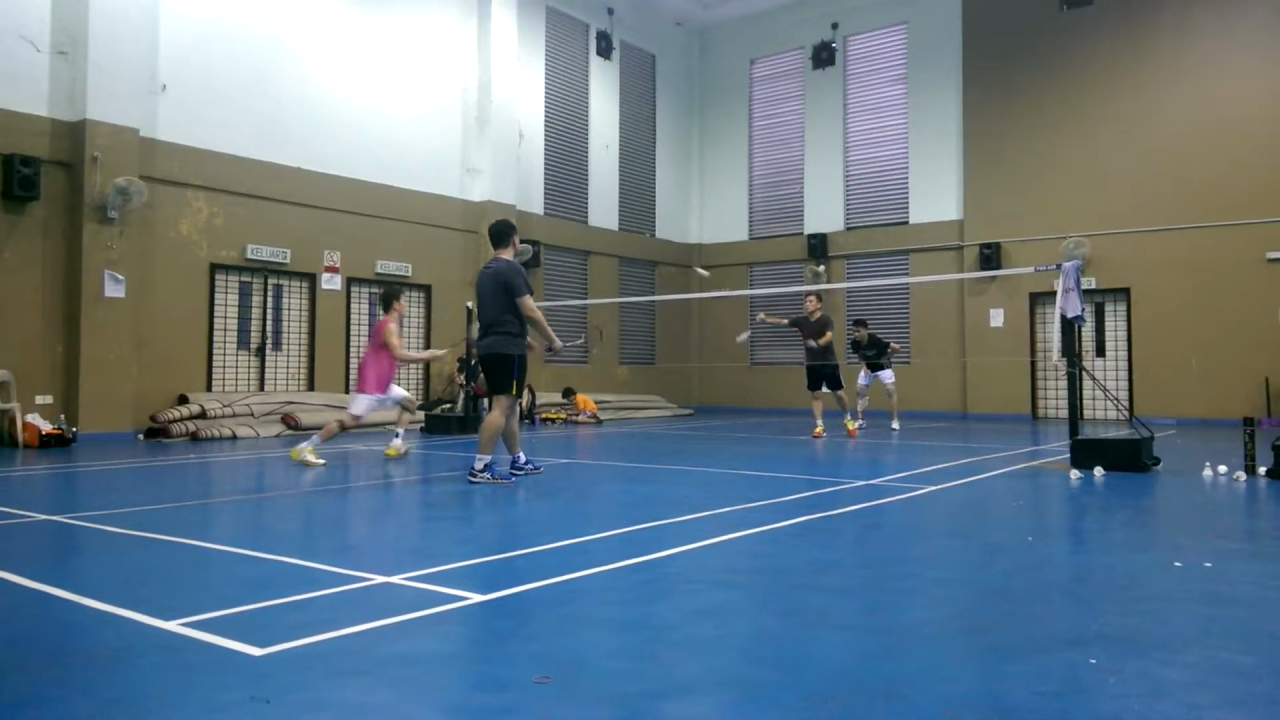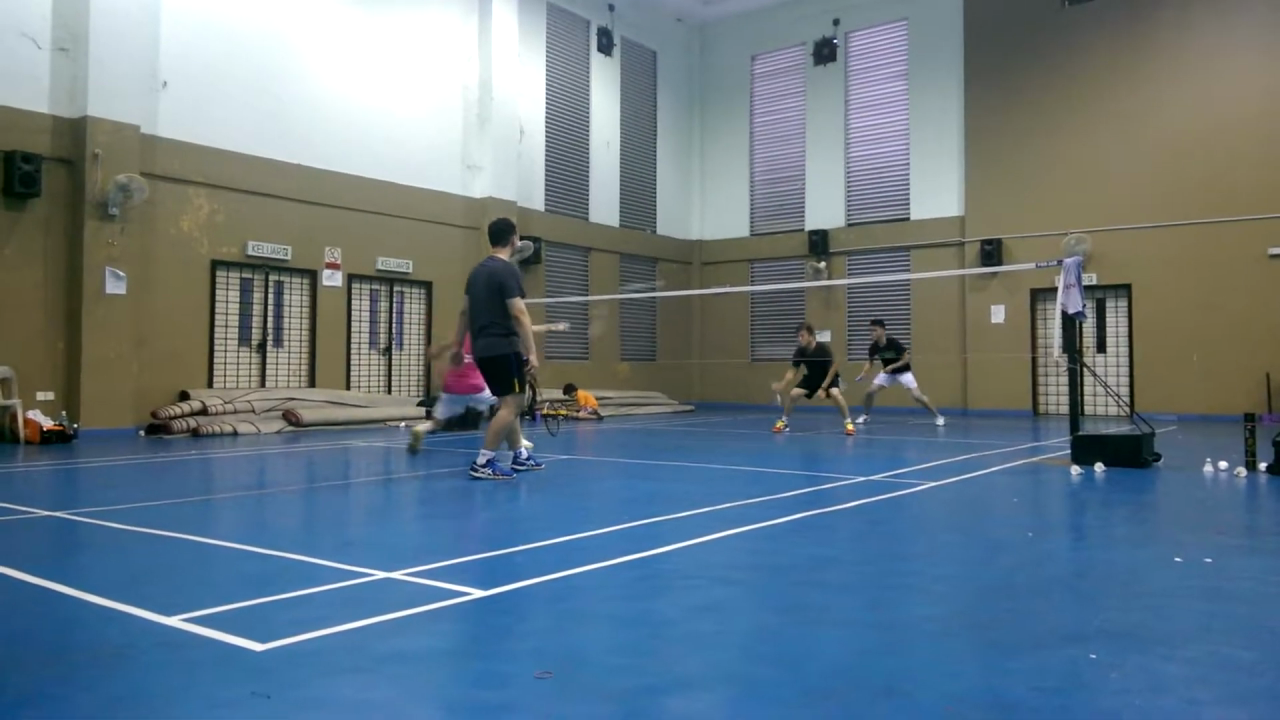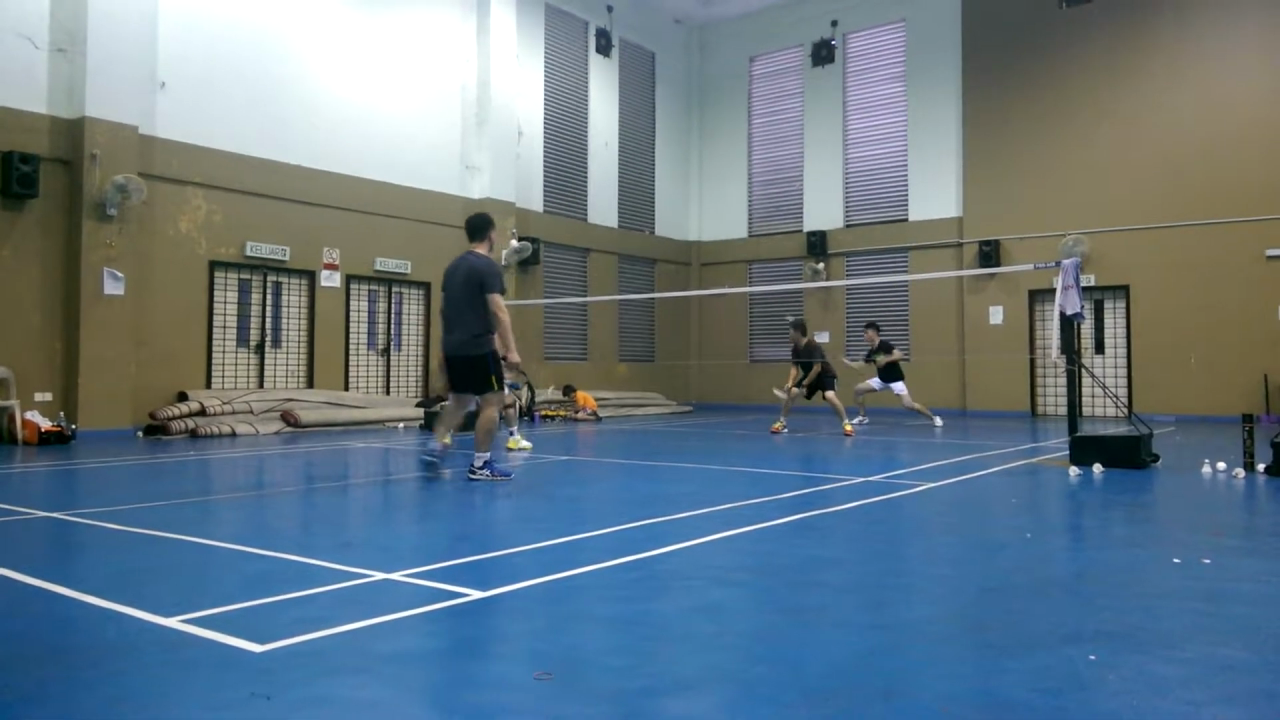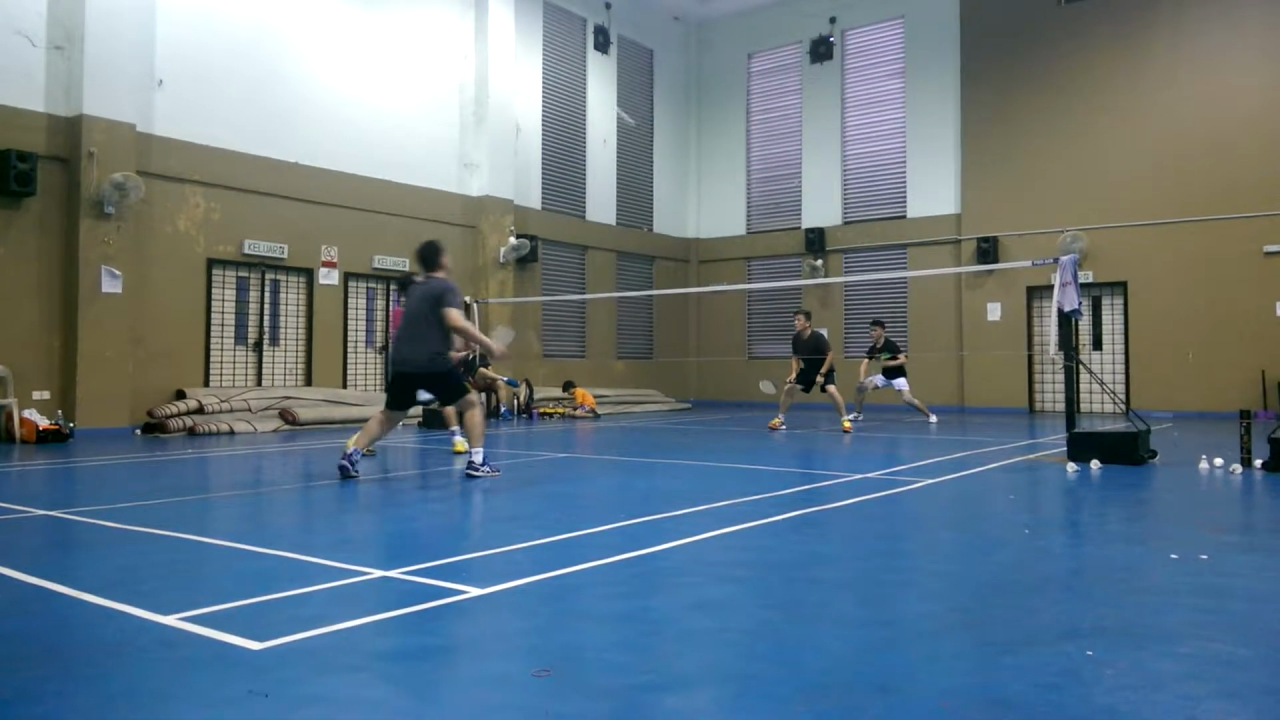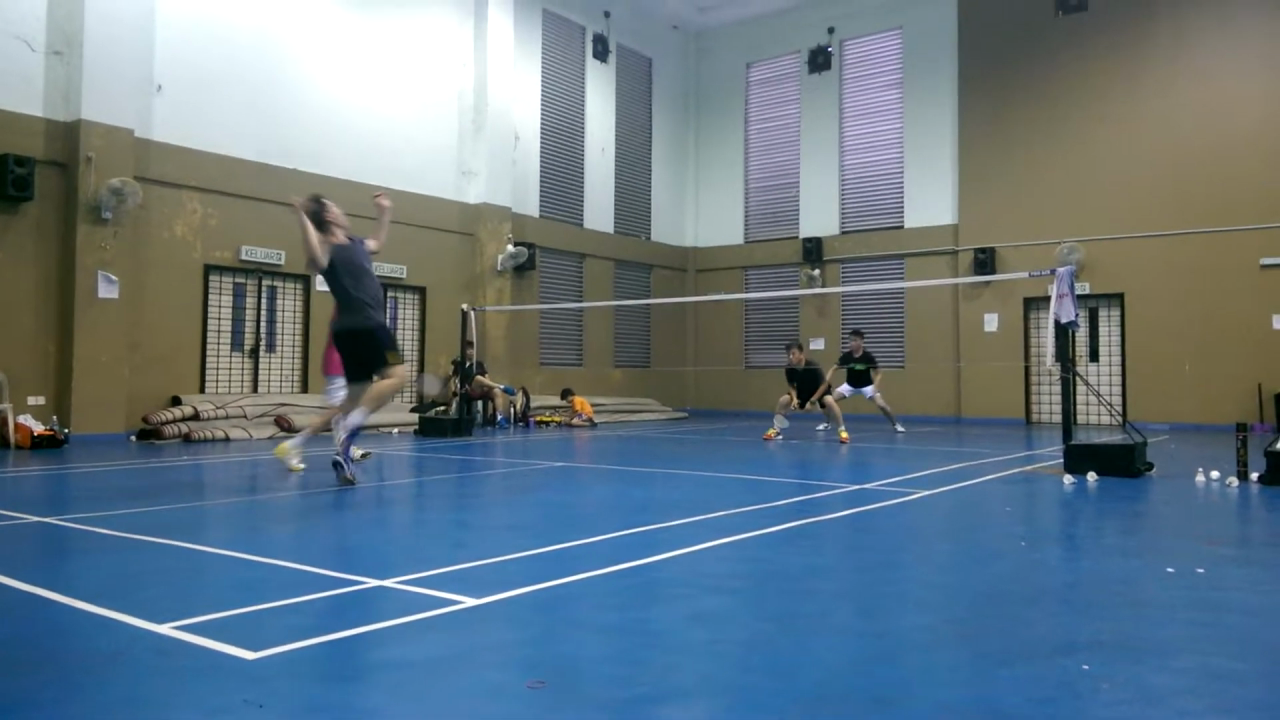
dt=0.4s
person 1, frame 1
left shoulder: (484, 272)
right shoulder: (512, 270)
right elbow: (529, 312)
left wrist: (523, 338)
right wrist: (552, 339)
left hip: (488, 348)
right hip: (507, 348)
left knee: (509, 406)
right knee: (501, 407)
left ankle: (518, 460)
right ankle: (480, 468)
person 1, frame 2
left shoulder: (477, 271)
right shoulder: (507, 271)
left elbow: (466, 313)
right elbow: (519, 313)
left wrist: (457, 346)
right wrist: (531, 352)
left hip: (483, 349)
right hip: (503, 348)
left knee: (509, 403)
right knee: (512, 404)
left ankle: (520, 456)
right ankle: (482, 463)
person 1, frame 3
left shoulder: (453, 266)
right shoulder: (488, 267)
left elbow: (444, 309)
right elbow: (498, 310)
left wrist: (445, 345)
right wrist: (510, 350)
left hip: (453, 348)
right hip: (478, 347)
left knee: (459, 401)
right knee: (492, 403)
left ankle: (436, 449)
right ankle: (479, 465)
person 1, frame 4
left shoulder: (417, 289)
right shoulder: (446, 288)
right elbow: (457, 322)
right wrist: (489, 345)
left hip: (402, 364)
right hip: (432, 364)
left knee: (389, 416)
right knee: (471, 404)
left ankle: (351, 454)
right ankle: (477, 461)
person 1, frame 5
left shoulder: (352, 245)
right shoulder: (331, 249)
left elbow: (377, 243)
right elbow: (317, 261)
left wrist: (384, 213)
right wrist: (304, 217)
left hip: (352, 330)
right hip: (365, 327)
left knee: (356, 394)
right knee: (397, 376)
left ankle: (343, 452)
right ankle: (351, 423)
